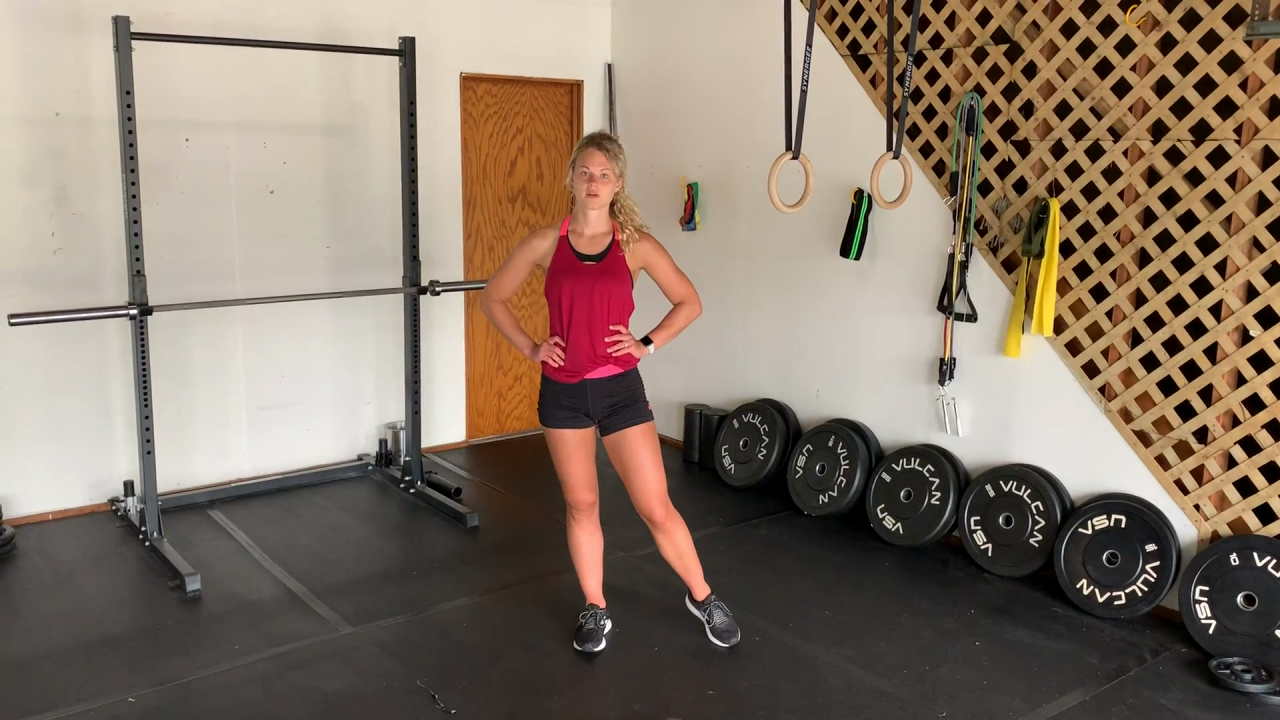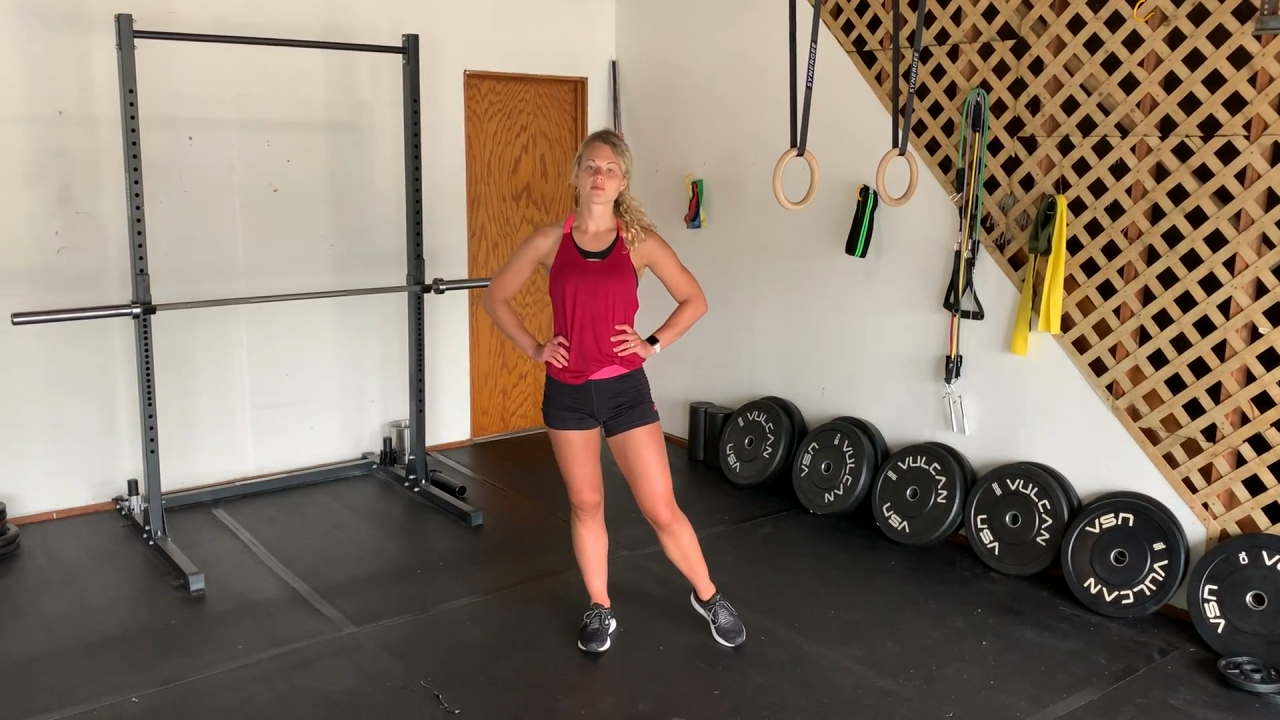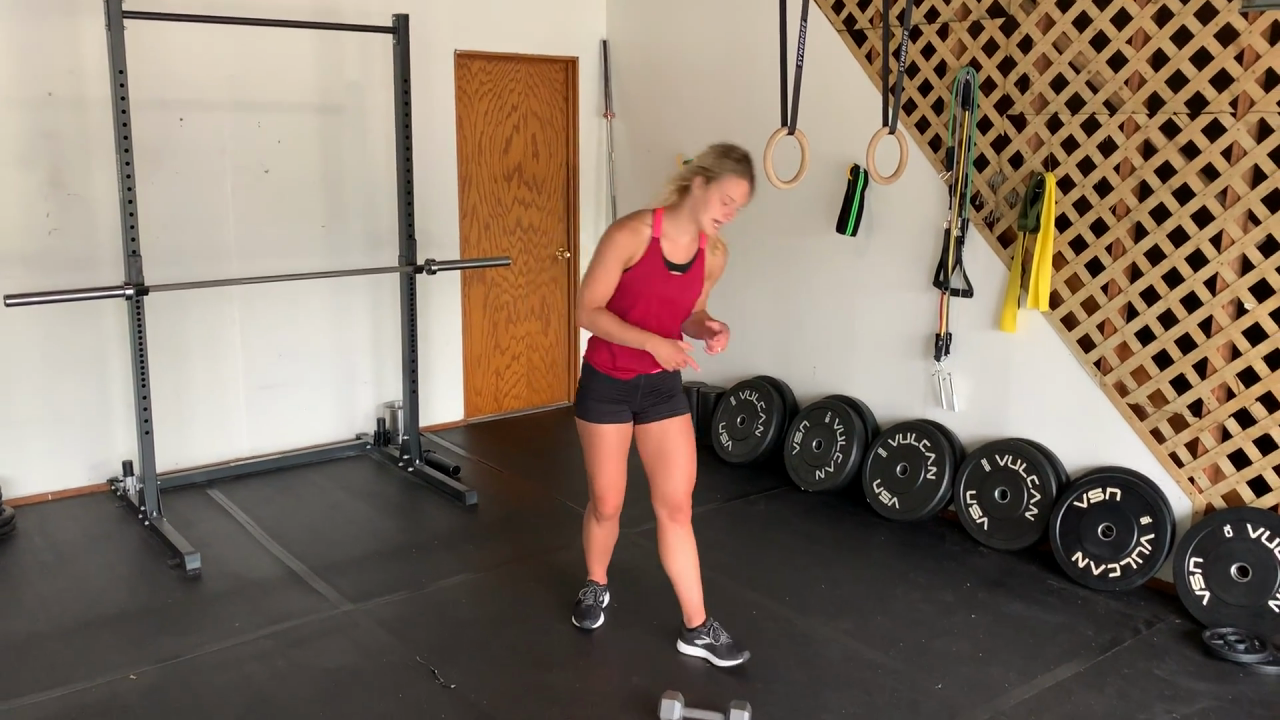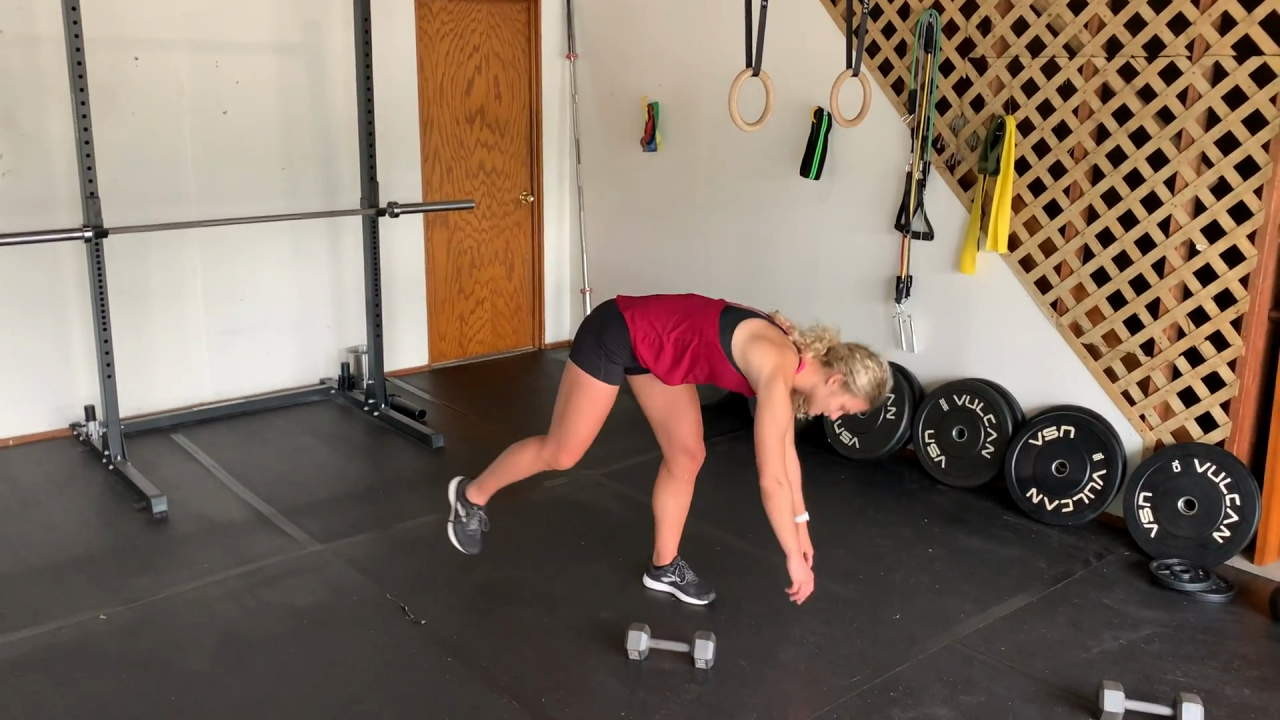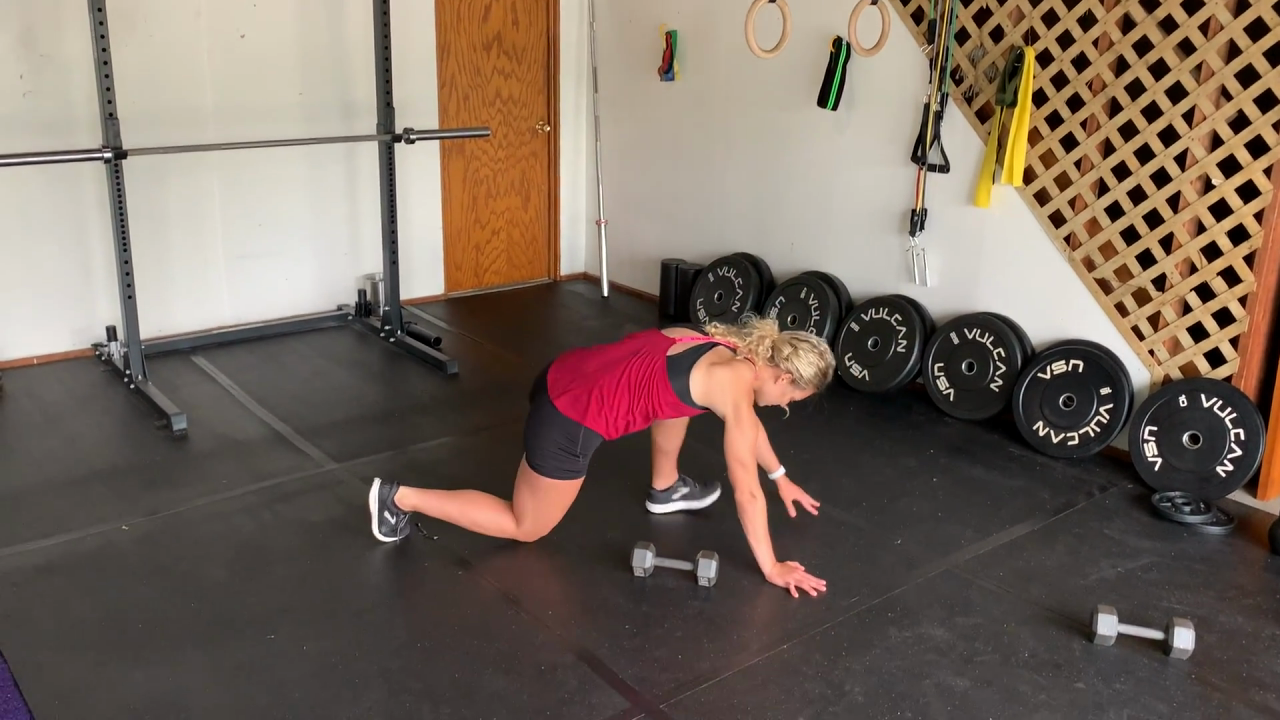
dt=1s
person 1, frame 1
left shoulder: (636, 245)
right shoulder: (546, 242)
left elbow: (689, 302)
right elbow: (493, 297)
left wrist: (649, 344)
right wrist: (530, 347)
left hip: (620, 389)
right hip: (563, 391)
left knee: (656, 508)
right knee: (581, 505)
left ankle: (703, 598)
right ankle: (595, 610)
person 1, frame 2
left shoulder: (640, 241)
right shoulder: (549, 240)
left elbow: (694, 299)
right elbow: (496, 297)
left wrist: (653, 343)
right wrist: (533, 347)
left hip: (625, 389)
right hip: (567, 391)
left knee: (662, 509)
right knee: (586, 505)
left ankle: (709, 597)
right ankle: (600, 609)
person 1, frame 3
left shoulder: (714, 254)
right shoulder: (631, 233)
right elbow: (587, 310)
left wrist: (710, 329)
right wrist: (654, 344)
left hip: (661, 383)
right hip: (608, 383)
left knee: (677, 507)
right knee: (607, 505)
left ankle: (697, 626)
right ankle: (595, 586)
person 1, frame 4
left shoulder: (796, 361)
right shoulder: (777, 368)
left elbow: (784, 450)
right elbow: (771, 477)
left wrist: (800, 521)
right wrist: (794, 557)
left hip: (653, 348)
right hip: (616, 335)
left knee: (686, 456)
right knee: (562, 453)
left ankle: (665, 566)
right ankle: (471, 496)
person 1, frame 5
left shoulder: (727, 345)
right shoulder: (736, 381)
right elbow: (747, 492)
left wrist: (782, 477)
right wrist: (771, 567)
left hip: (562, 376)
right hip: (566, 422)
right knee: (526, 528)
left ankle: (664, 486)
right ankle: (399, 499)
